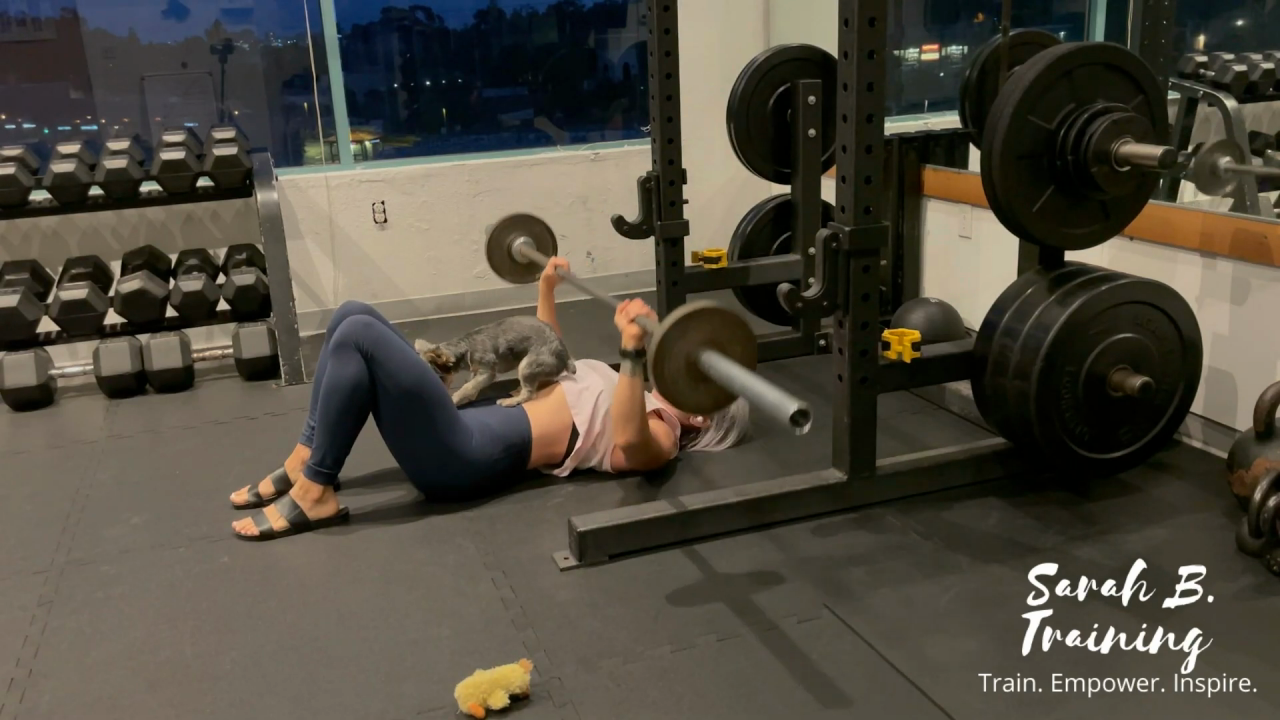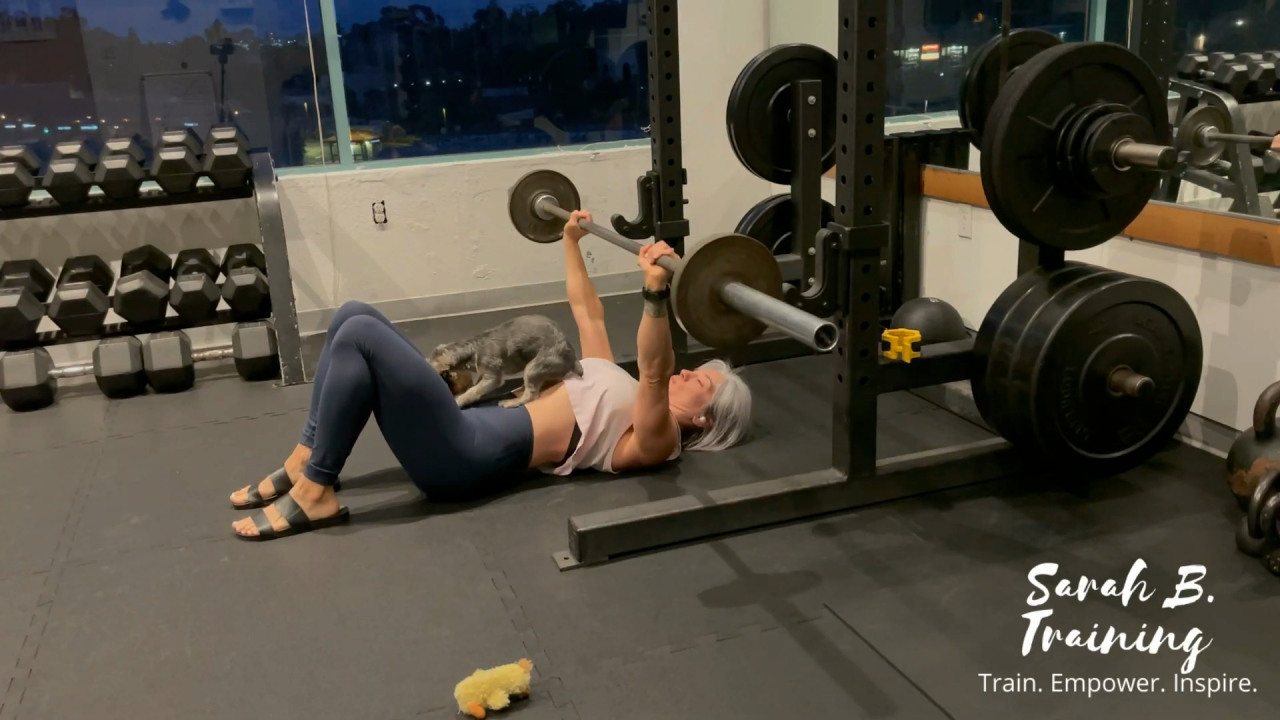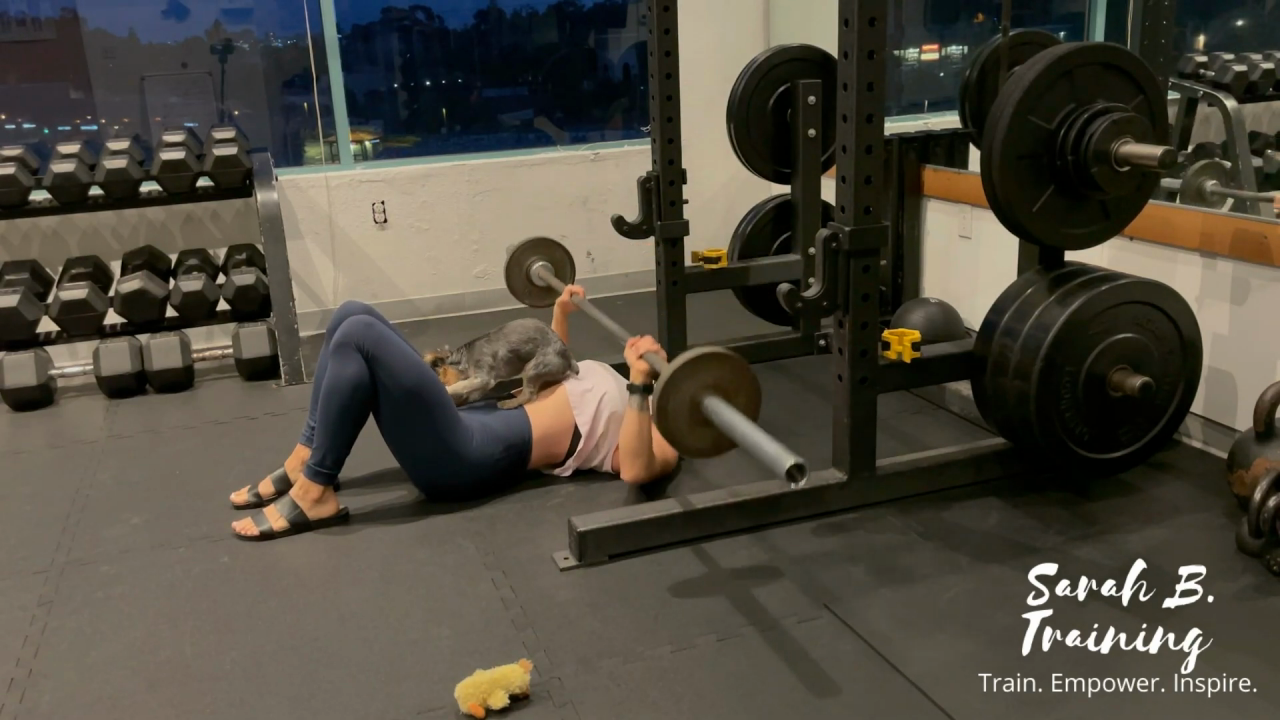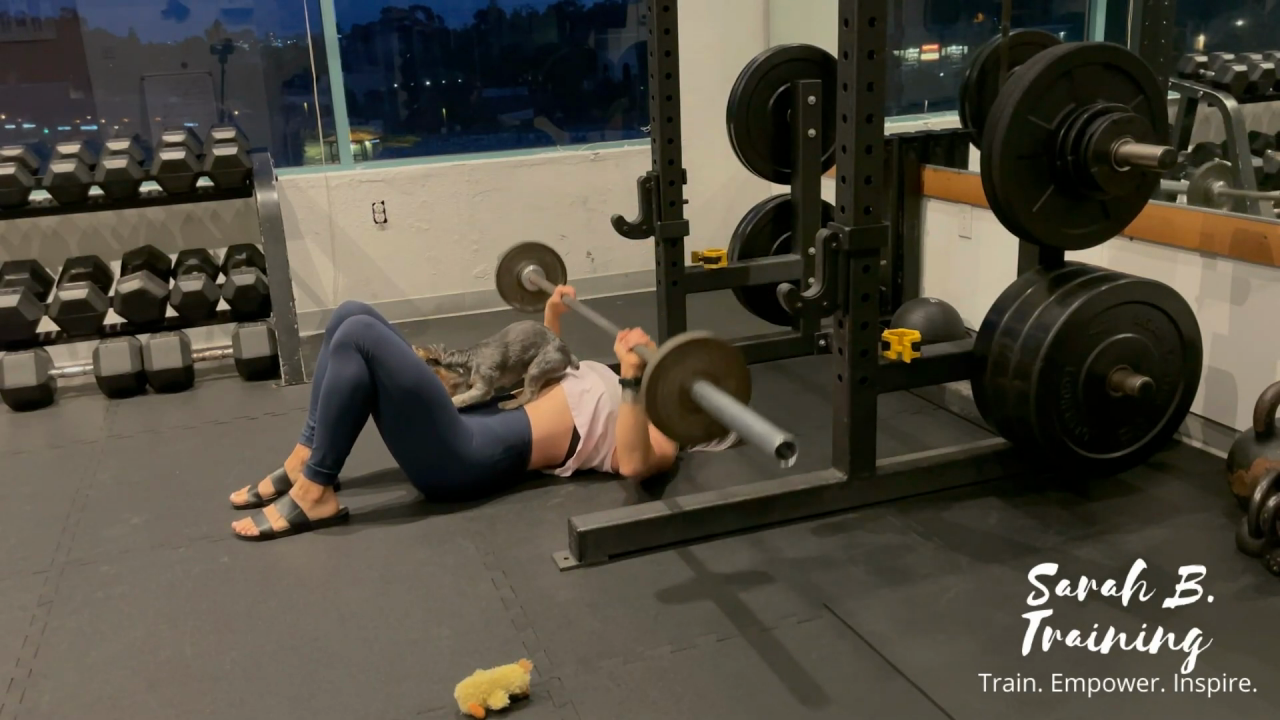
dt=0.5s
person 1, frame 1
left shoulder: (658, 439)
right shoulder: (628, 396)
left elbow: (628, 437)
left wrist: (634, 350)
right wrist: (548, 287)
left hip: (468, 459)
right hip: (469, 426)
left knee: (359, 335)
right knee: (353, 316)
left ankle: (315, 497)
right ankle: (303, 465)
person 1, frame 2
left shoulder: (656, 438)
right shoulder: (619, 389)
left elbow: (655, 372)
right elbow: (587, 312)
left wrist: (656, 291)
right wrist: (571, 242)
left hip: (469, 456)
right hip: (471, 424)
left knee: (360, 336)
right knee: (354, 315)
left ankle: (315, 494)
right ankle: (302, 465)
person 1, frame 3
left shoulder: (661, 441)
right shoulder: (625, 405)
left elbow: (635, 472)
right elbow: (553, 380)
left wrist: (642, 384)
right wrist: (561, 314)
left hip: (466, 457)
right hip: (474, 423)
left knee: (358, 335)
right knee: (353, 317)
left ankle: (314, 496)
right ankle: (299, 466)
person 1, frame 4
left shoulder: (659, 440)
left elbow: (632, 464)
left wrist: (633, 376)
right wrist: (552, 317)
left hip: (467, 459)
right hip: (468, 421)
left knee: (357, 336)
right knee: (352, 317)
left ankle: (314, 496)
right ankle: (302, 465)
